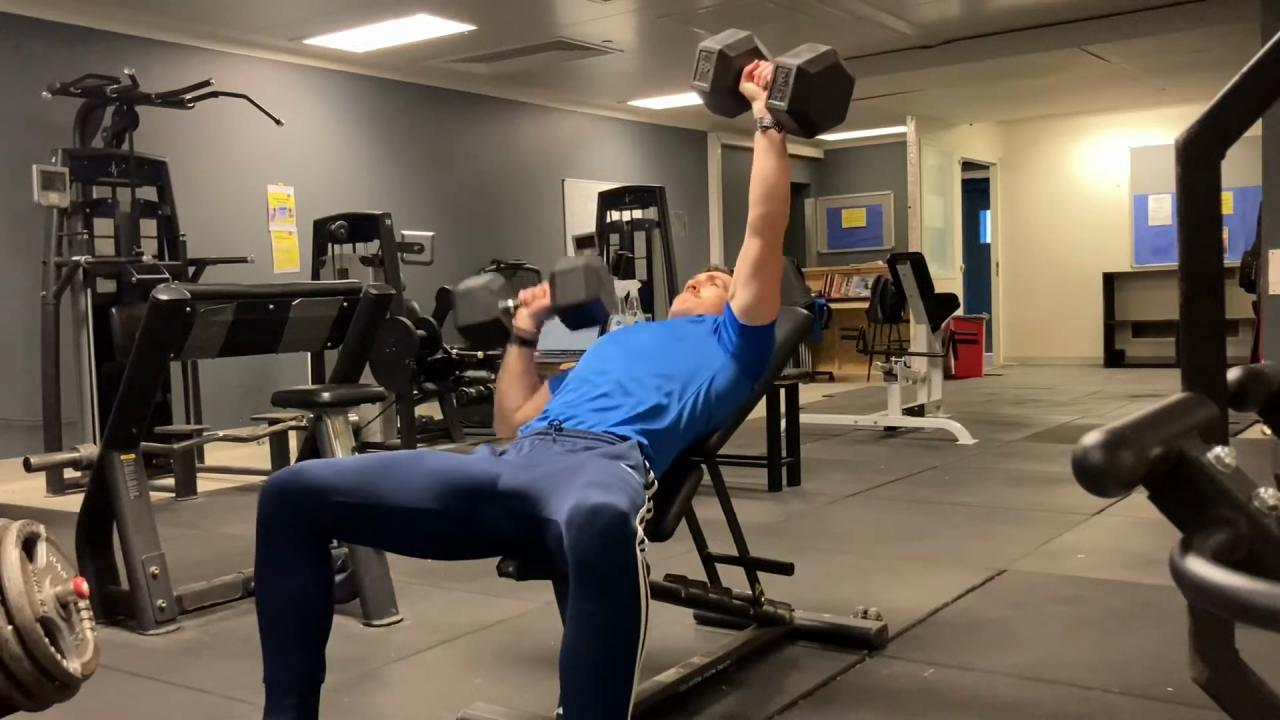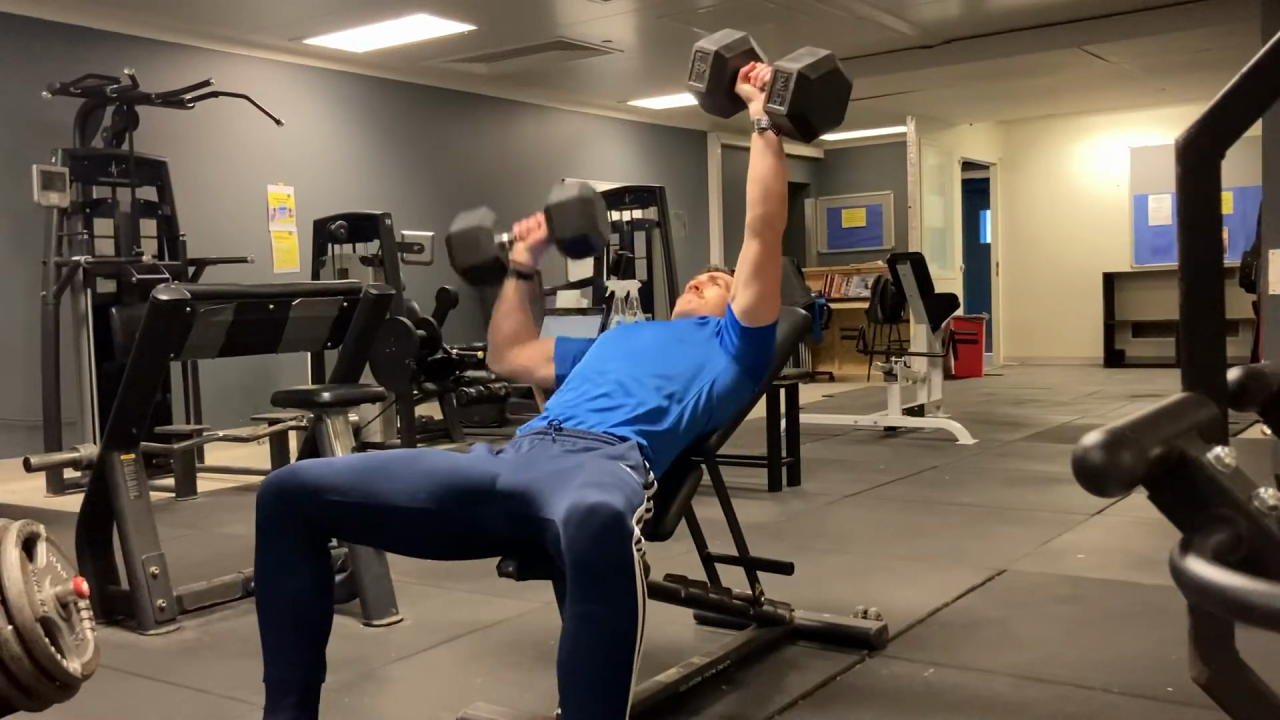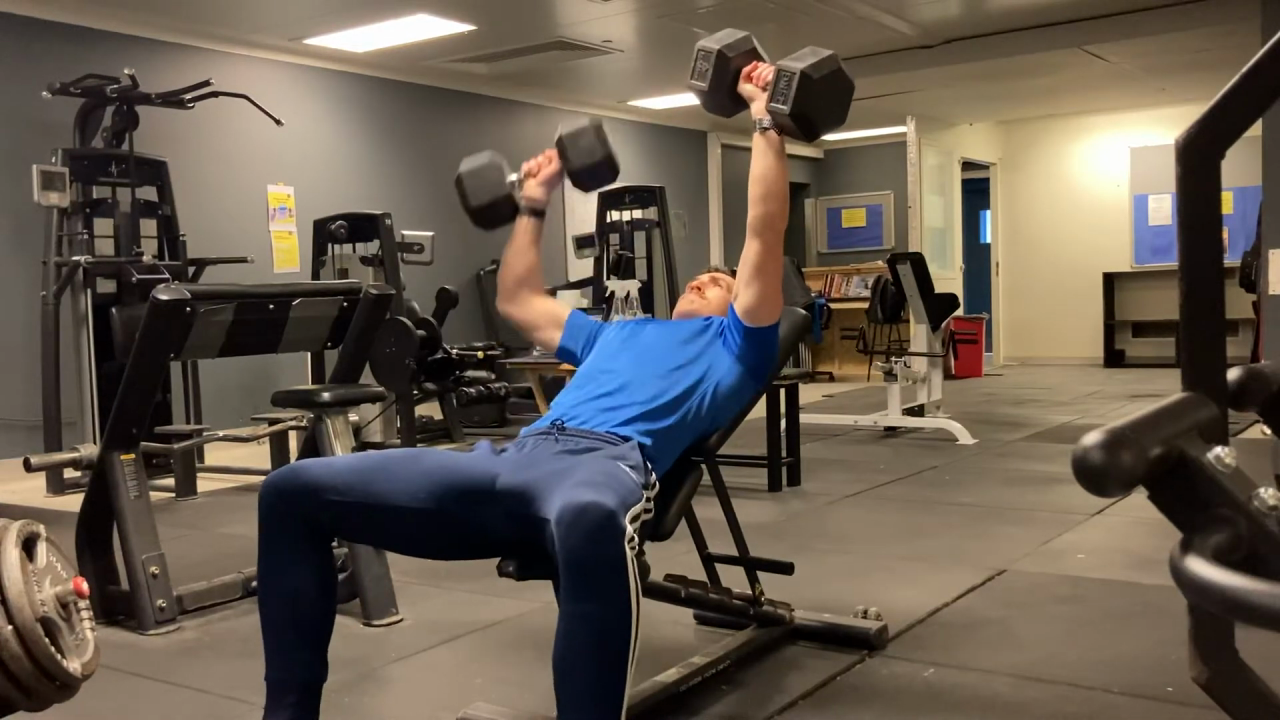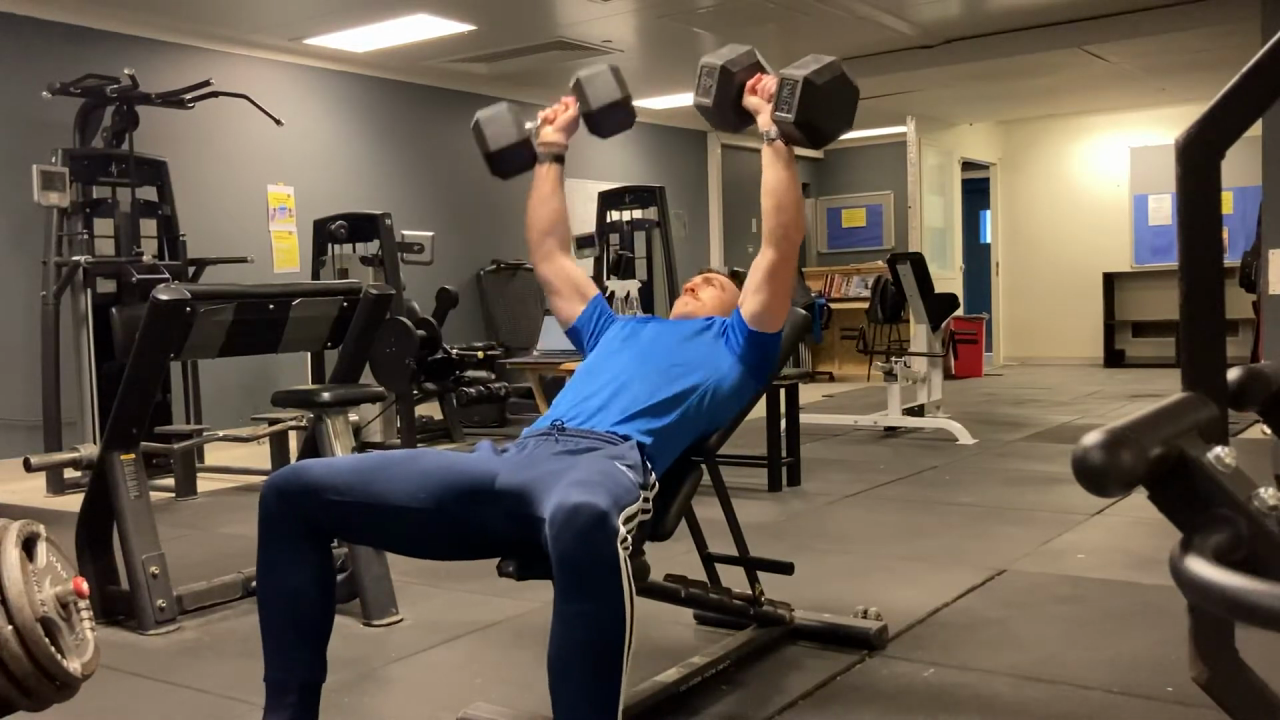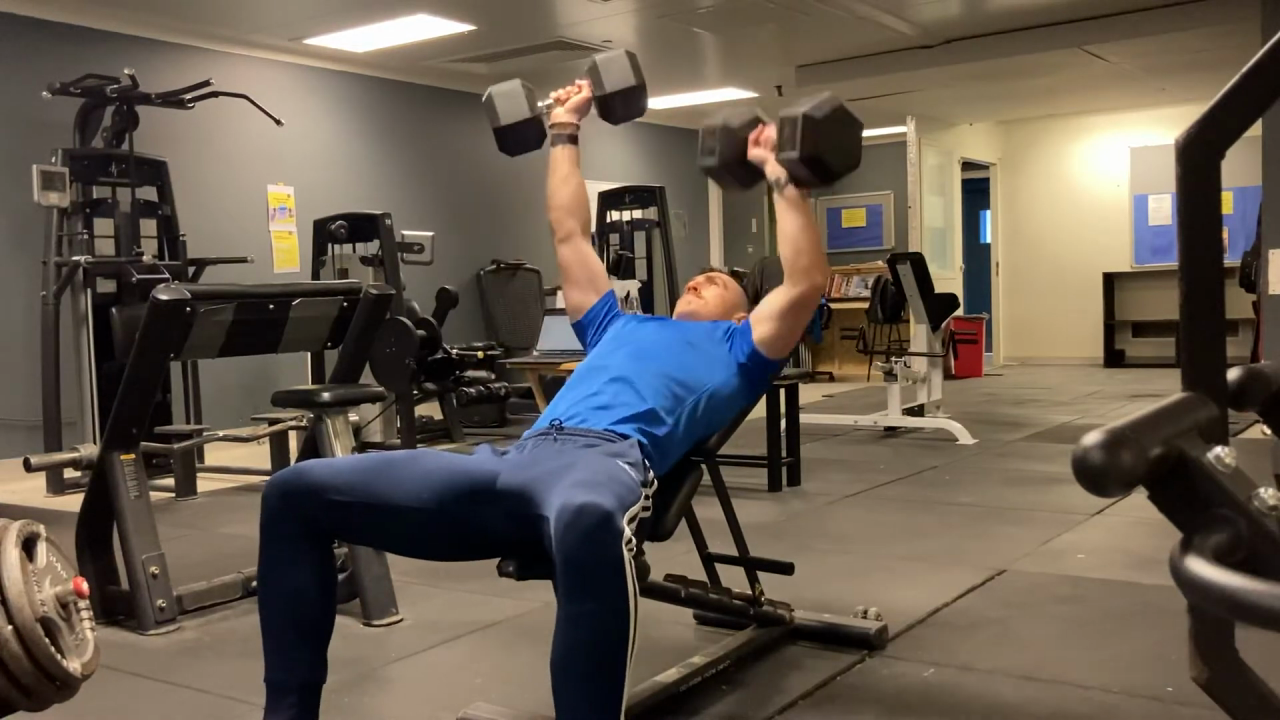
dt=0.2s
person 1, frame 1
left shoulder: (730, 342)
right shoulder: (613, 342)
left elbow: (764, 235)
left wrist: (768, 119)
right wrist: (523, 331)
left hip: (607, 460)
right hip: (512, 463)
left knee: (600, 523)
right knee: (293, 494)
person 1, frame 2
left shoulder: (732, 344)
right shoulder: (616, 338)
left elbow: (762, 237)
right elbow: (507, 354)
left wrist: (764, 121)
right wrist: (521, 266)
left hip: (607, 460)
right hip: (512, 458)
left knee: (595, 522)
right knee: (291, 491)
person 1, frame 3
left shoulder: (734, 345)
right shoulder: (617, 335)
left elbow: (764, 236)
right elbow: (517, 299)
left wrist: (765, 118)
right wrist: (534, 201)
left hip: (609, 461)
right hip: (515, 458)
left knee: (586, 520)
right knee: (294, 491)
person 1, frame 4
left shoulder: (734, 346)
right shoulder: (618, 330)
left elbow: (779, 250)
right elbow: (548, 255)
left wrist: (772, 129)
right wrist: (550, 151)
left hip: (607, 461)
right hip: (513, 459)
left knee: (582, 521)
right knee: (295, 491)
person 1, frame 5
left shoulder: (736, 348)
right shoulder: (620, 327)
left elbow: (803, 288)
right elbow: (570, 235)
left wrist: (782, 173)
right wrist: (565, 130)
left hip: (607, 460)
right hip: (514, 459)
left knee: (587, 522)
right knee: (297, 492)
